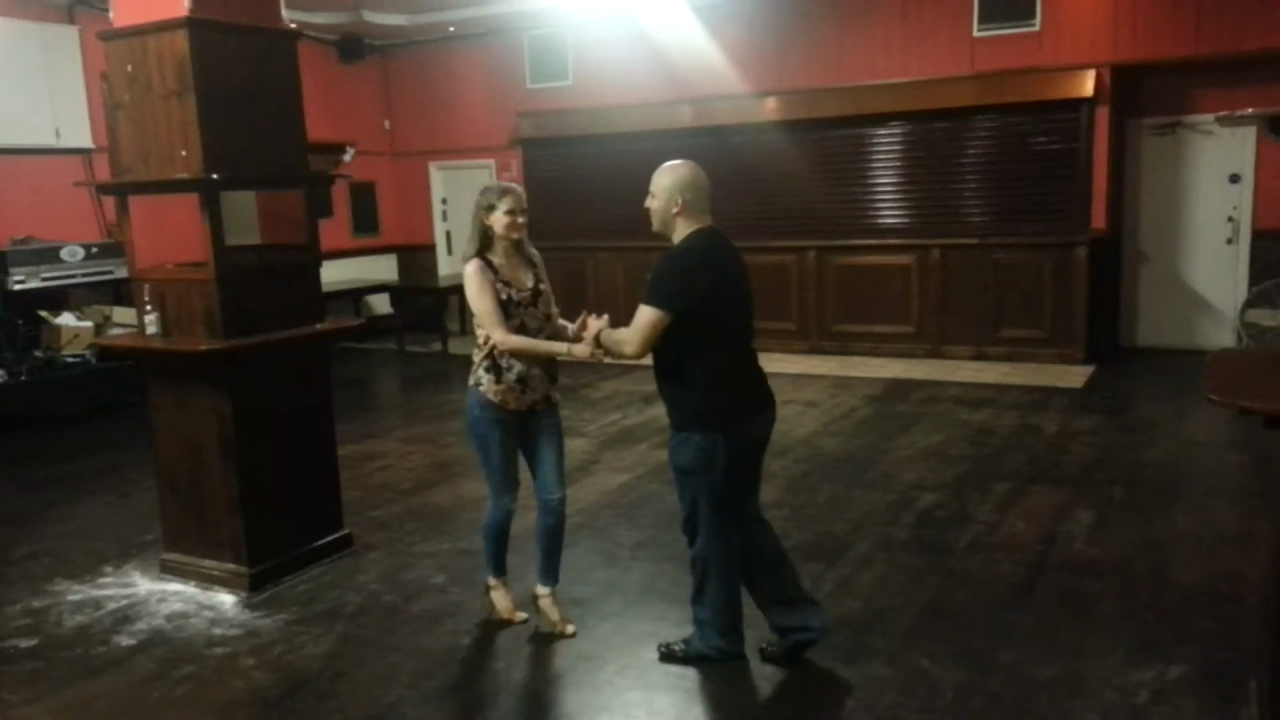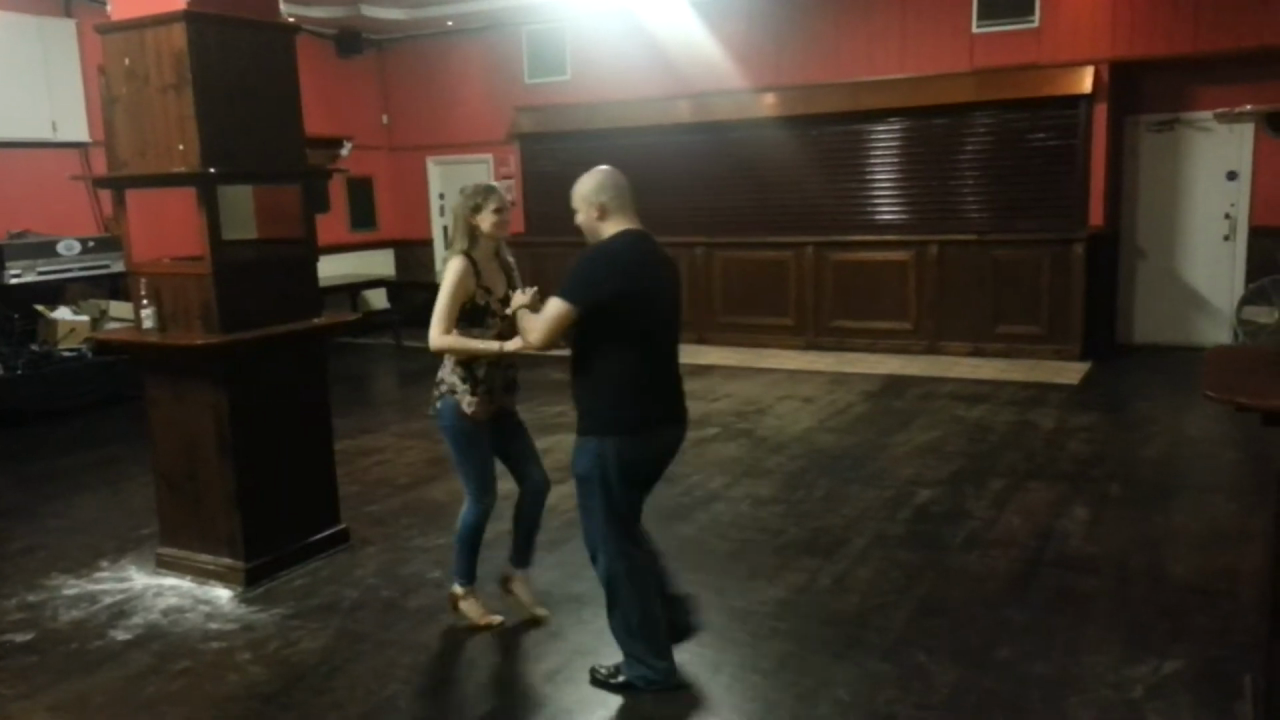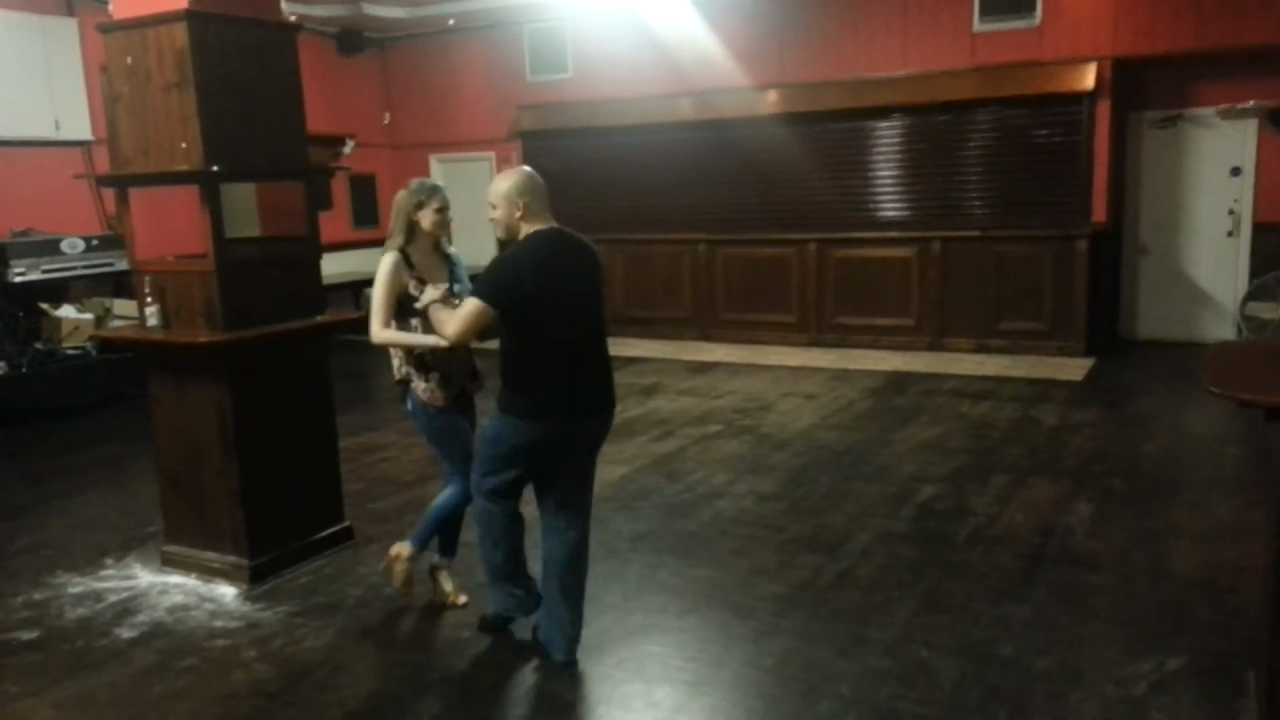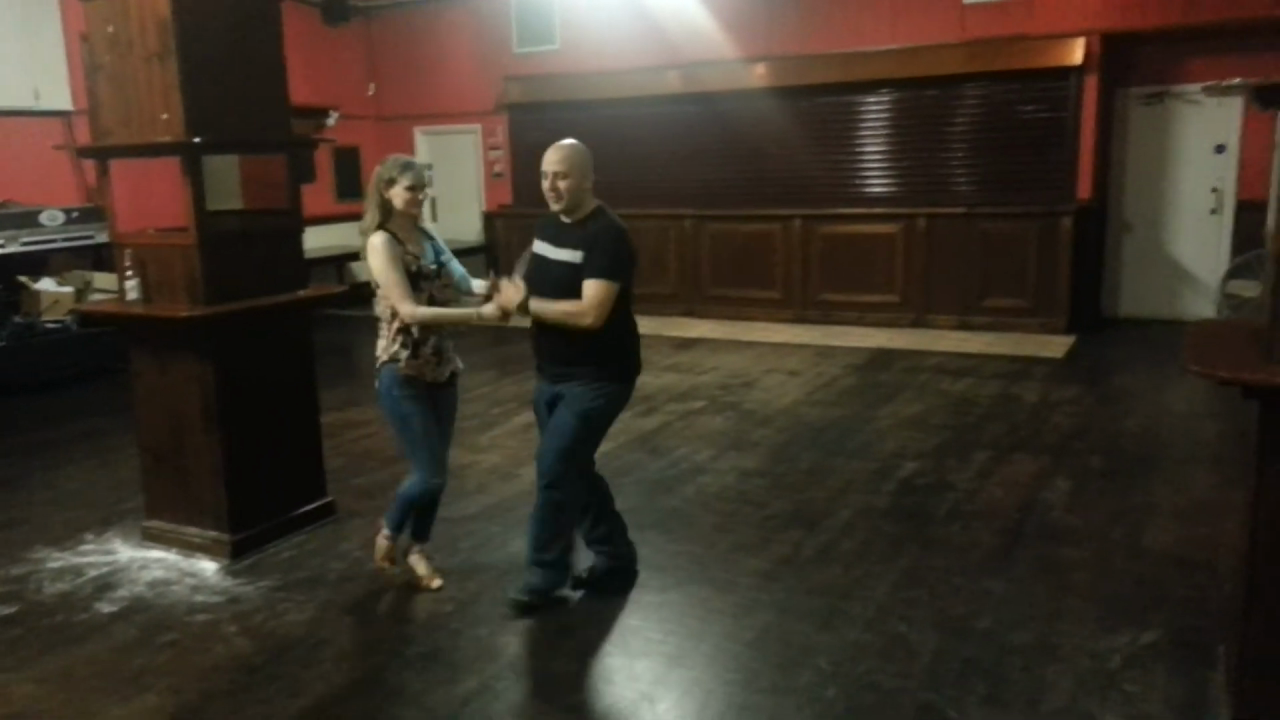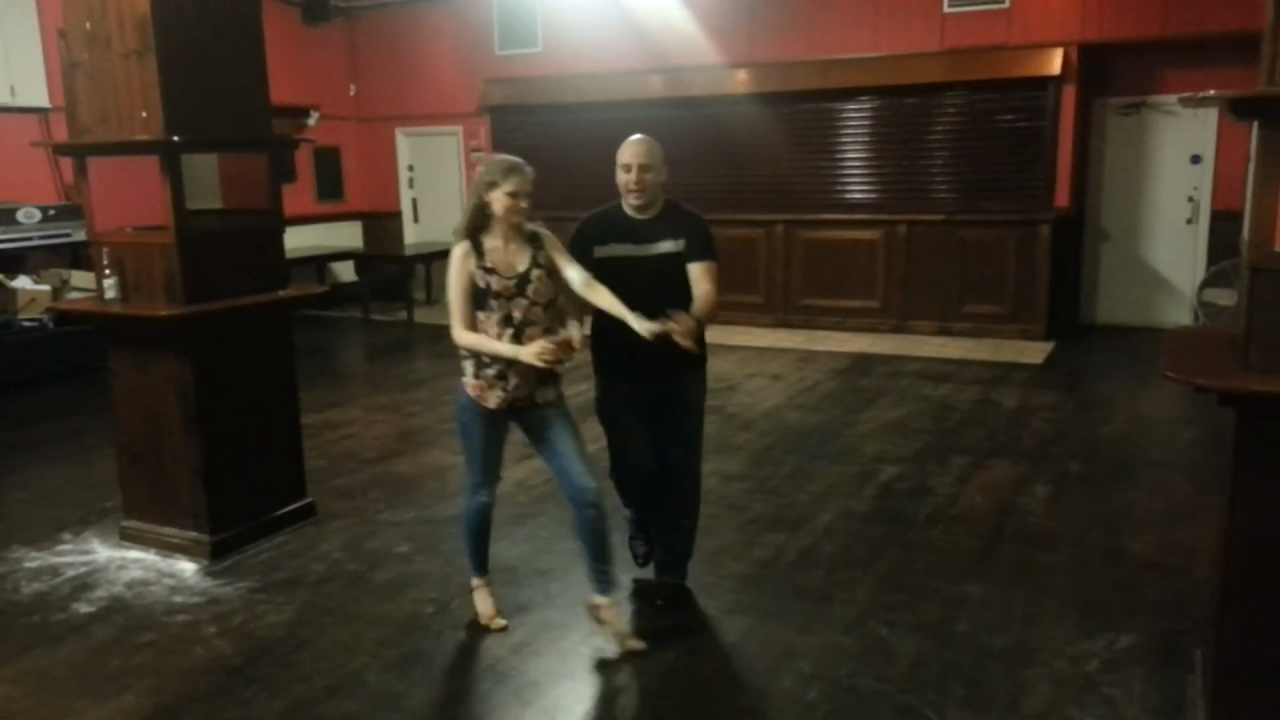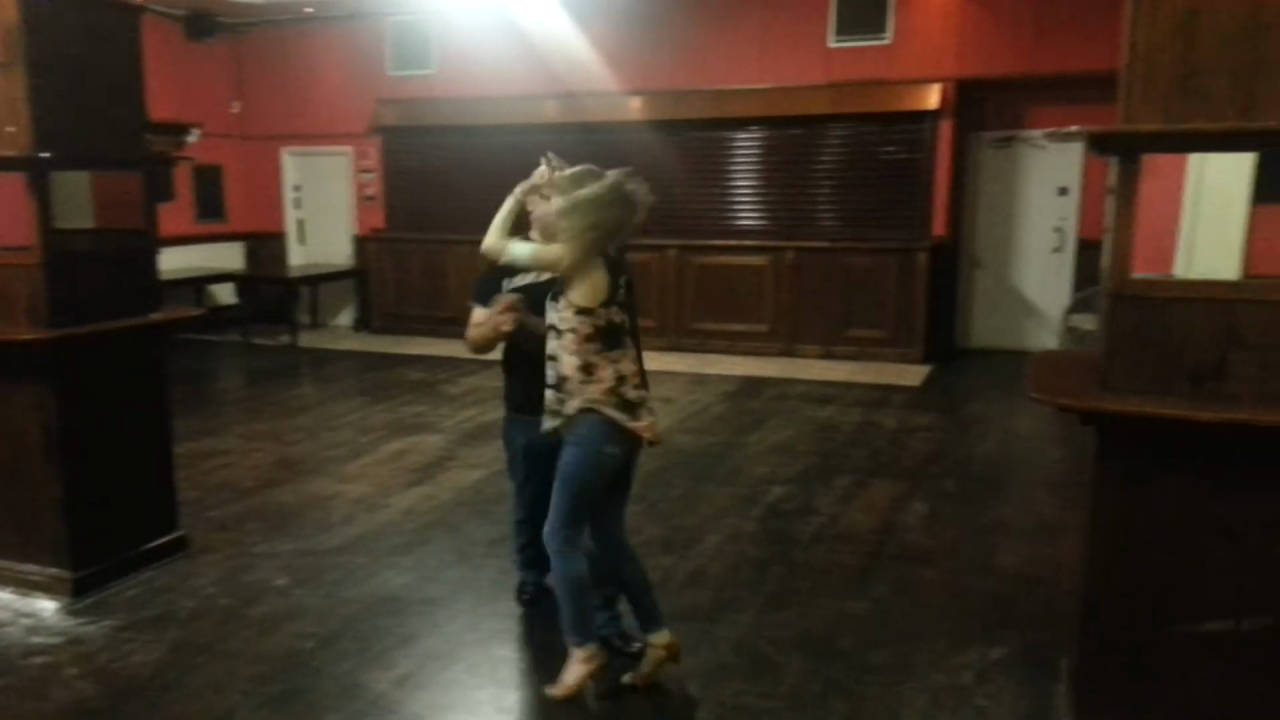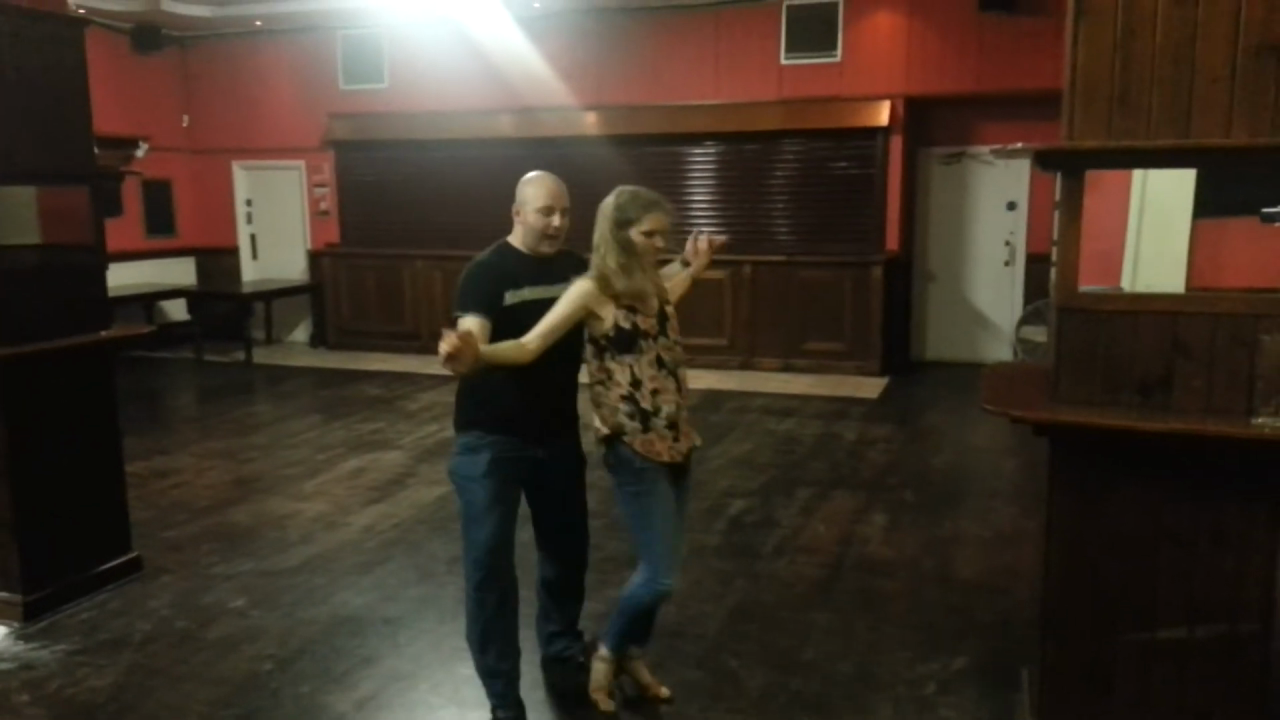
dt=0.7s
person 1, frame 1
left shoulder: (681, 263)
right shoulder: (719, 251)
left elbow: (636, 344)
left wrist: (600, 336)
right wrist: (614, 335)
left hip: (708, 423)
right hip: (746, 410)
left knee: (709, 531)
right knee: (741, 518)
left ankle: (716, 639)
right ankle: (800, 623)
person 1, frame 2
left shoulder: (600, 262)
right shoulder: (657, 259)
left elbow: (541, 336)
left wrist: (522, 309)
right wrist: (544, 309)
left hip: (615, 428)
right hip: (662, 420)
left knee: (612, 544)
right knee: (620, 528)
left ankle: (649, 666)
right ankle: (667, 614)
person 1, frame 3
left shoulder: (515, 264)
right shoulder: (583, 253)
left elbow: (458, 330)
left wrist: (435, 305)
left hip: (532, 413)
right hip: (591, 410)
left knee: (493, 494)
right knee: (568, 519)
left ankle: (515, 598)
right ankle: (559, 638)
person 1, frame 4
left shoulder: (607, 236)
right shoulder: (547, 226)
left elbow: (590, 314)
right elbow: (534, 281)
left wrist: (525, 304)
right wrist: (512, 291)
left hip: (597, 377)
right hip: (554, 375)
left knee: (555, 468)
right knee: (570, 468)
left ankle: (547, 577)
right ankle: (614, 558)
person 1, frame 5
left shoulder: (689, 226)
right shoulder: (593, 229)
left elbow: (704, 291)
left wrist: (690, 322)
left hip: (680, 375)
right hip: (619, 376)
left knee: (678, 472)
right knee: (634, 471)
left ankle: (671, 570)
right ankle: (643, 528)
person 1, frame 6
right shoulder: (503, 263)
right elbow: (475, 340)
right wrist: (497, 324)
right hip: (530, 411)
right knee: (532, 507)
left ankle: (604, 618)
right ankle: (532, 575)
person 1, frame 7
left shoulder: (573, 268)
right shoulder: (486, 274)
right elbow: (476, 351)
left wrist: (680, 272)
left hip: (557, 435)
right hip: (488, 440)
left knee: (566, 545)
right knee: (489, 558)
left ankle: (561, 646)
person 2, frame 1
left shoulder: (532, 260)
right shoulder: (478, 270)
left elbow: (550, 320)
right elbow: (503, 338)
left wrist: (576, 331)
right wrist: (569, 350)
left hip: (540, 397)
right hip: (492, 400)
left knee: (553, 498)
right knee: (504, 499)
left ankle: (546, 593)
right ankle: (495, 582)
person 2, frame 2
left shoulder: (505, 263)
right shoulder: (461, 267)
right elbow: (438, 339)
right wrist: (500, 346)
left hip: (498, 396)
right hip: (462, 400)
left knee: (536, 482)
right knee: (482, 497)
left ankle: (516, 575)
right ankle: (462, 591)
person 2, frame 3
left shoulder: (451, 260)
right shoulder: (395, 263)
right elbow: (379, 333)
right wrist: (431, 340)
left hip: (460, 384)
right hip: (424, 389)
left knee: (460, 479)
right knee: (465, 482)
left ankle: (442, 565)
right ankle: (408, 550)
person 2, frame 4
left shoulder: (427, 237)
right shoulder: (381, 242)
left elbow: (461, 282)
right elbow: (409, 311)
left wrist: (492, 291)
right wrist: (479, 315)
left hip: (441, 367)
right hip: (401, 373)
left knee: (436, 470)
right knee: (429, 472)
left ankle: (417, 548)
right ankle: (389, 532)
person 2, frame 5
left shoulder: (540, 241)
right shoulder: (466, 254)
left elbow: (584, 284)
right elbow: (460, 332)
left wrist: (634, 322)
right wrist: (518, 352)
left hip: (541, 391)
right hip: (484, 391)
left knee: (585, 492)
right knee: (481, 495)
left ankle: (603, 599)
right ankle: (480, 583)
person 2, frame 6
left shoulder: (574, 259)
right shoulder: (611, 257)
left elbow: (493, 245)
left wrist: (522, 190)
left hip: (591, 421)
right hip: (625, 418)
left knee: (560, 538)
right knee: (607, 536)
left ankle: (583, 652)
right ankle: (657, 638)
person 2, frame 7
left shoulder: (647, 282)
right shoulder: (593, 290)
right elbow: (530, 347)
left wrist: (691, 268)
right wrist: (475, 354)
left hip: (676, 441)
right hip: (635, 449)
left knee: (659, 563)
right knee: (662, 574)
left ankle: (632, 654)
right ankle: (607, 653)
